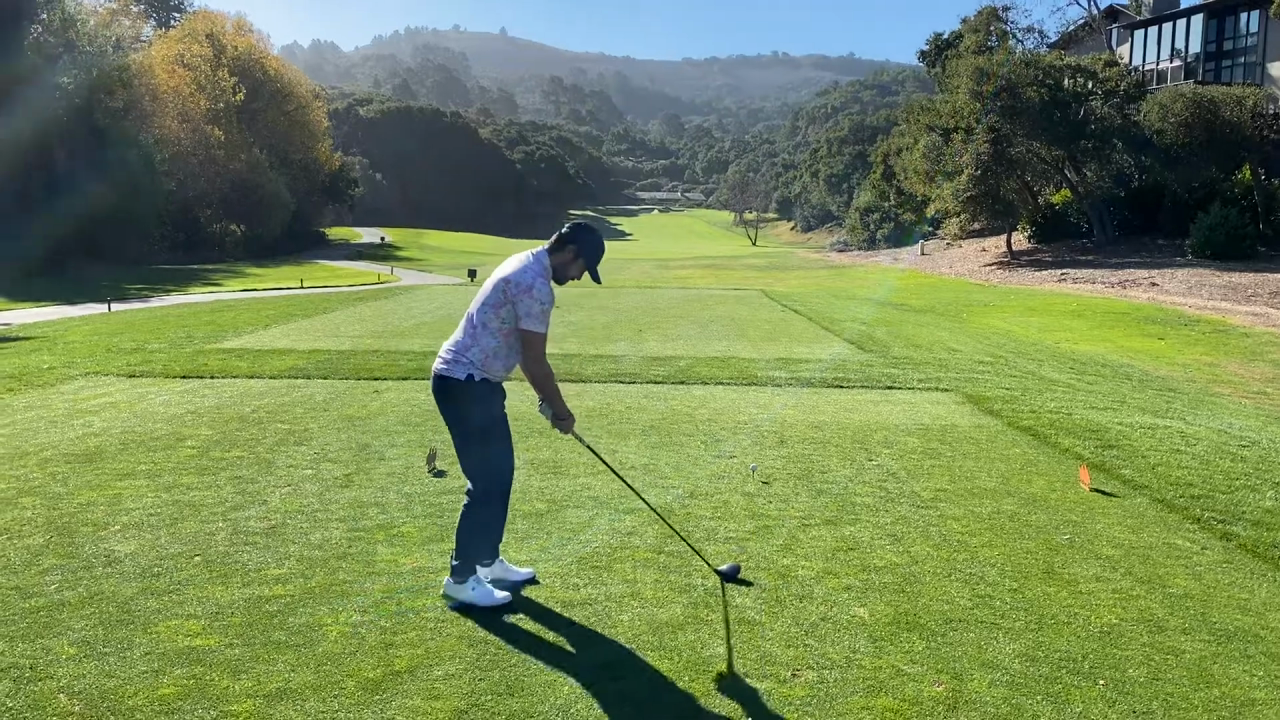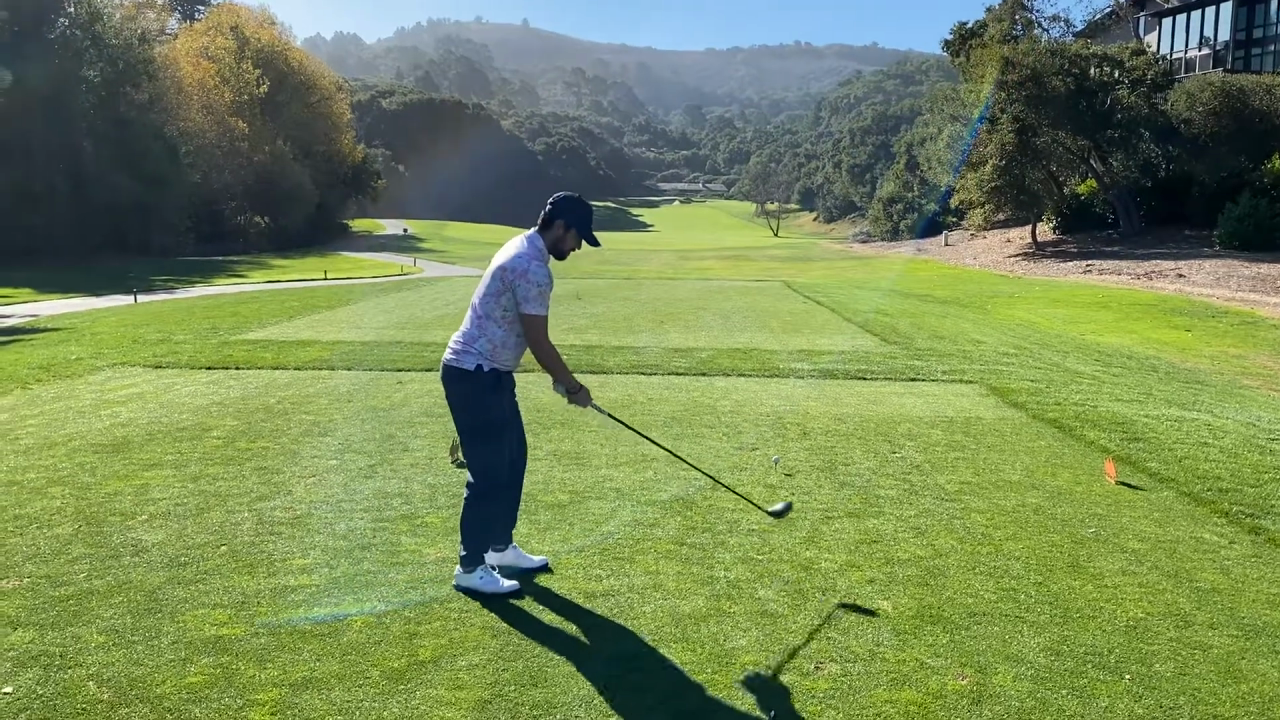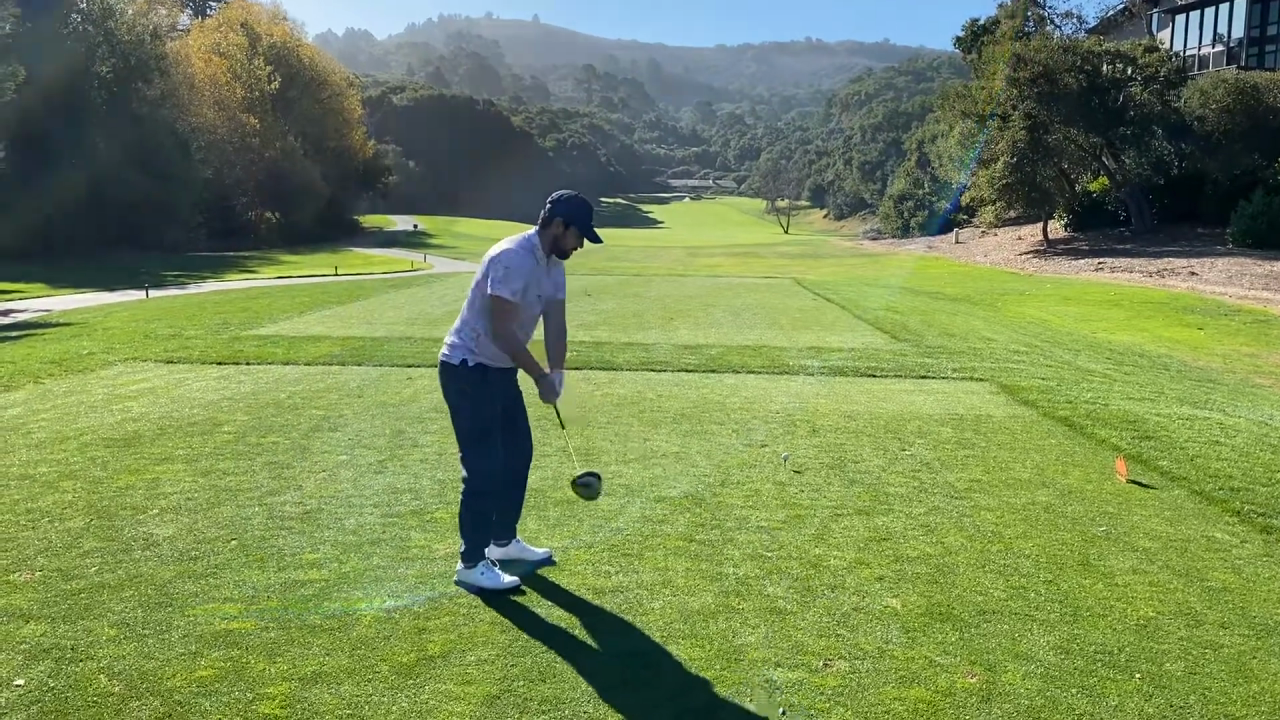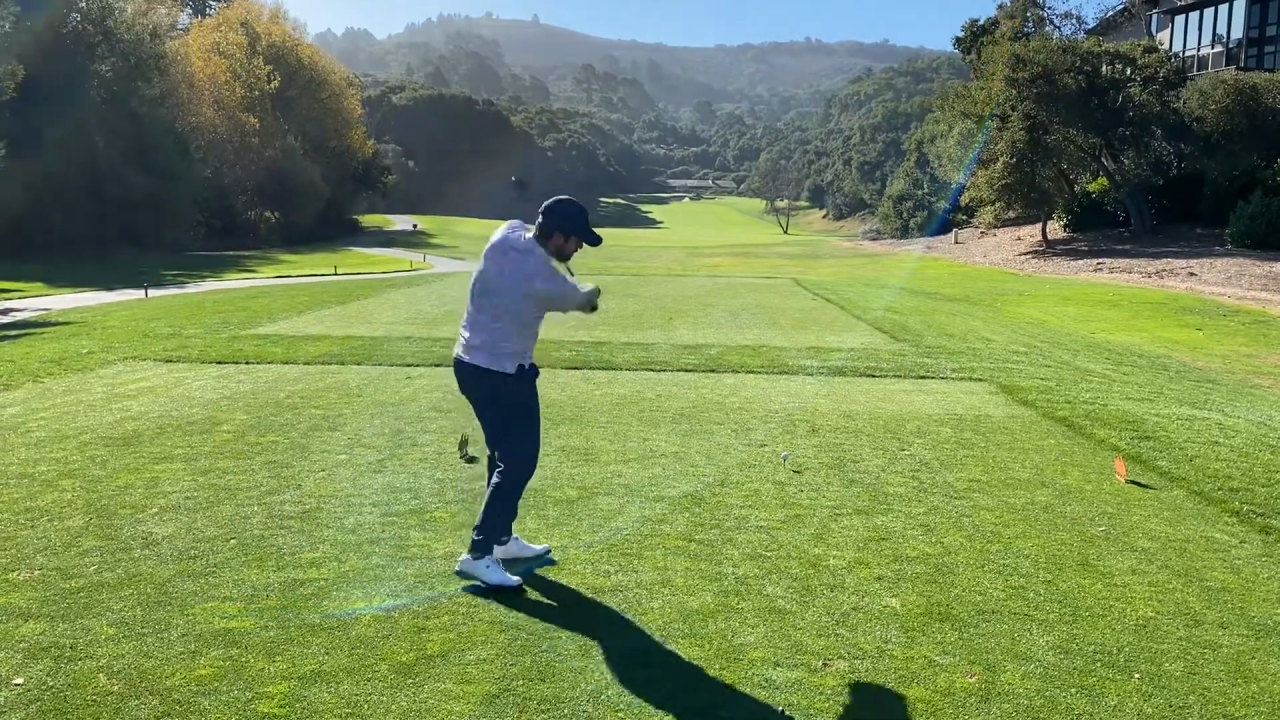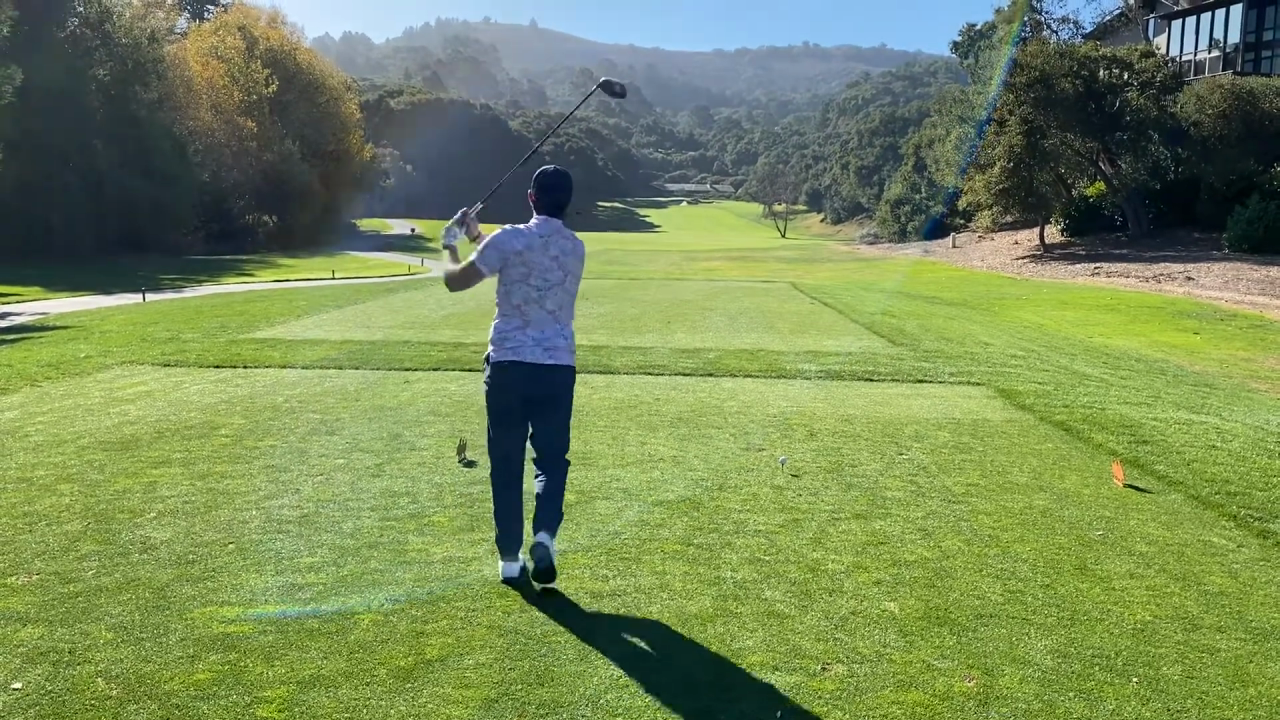
dt=1s
person 1, frame 1
left shoulder: (524, 265)
right shoulder: (535, 285)
left elbow: (522, 351)
right elbow: (535, 360)
left wrist: (547, 400)
right wrist: (561, 411)
left hip: (473, 380)
right hip: (464, 383)
left knee: (499, 471)
right knee: (488, 479)
left ankle: (486, 559)
right ankle: (461, 576)
person 1, frame 2
left shoulder: (522, 250)
right shoulder: (532, 269)
left elbow: (528, 337)
right elbow: (539, 342)
left wrist: (559, 378)
right wrist: (573, 386)
left hip: (487, 371)
right hip: (475, 373)
left knee: (512, 458)
right knee: (489, 471)
left ankle: (499, 546)
right ankle: (470, 566)
person 1, frame 3
left shoulder: (554, 268)
right shoulder: (511, 256)
left elbow: (555, 324)
right elbow: (497, 327)
left wrist: (555, 373)
right wrist: (538, 375)
left hip: (501, 369)
right hip: (468, 368)
left knee: (518, 454)
right knee: (484, 465)
left ankle: (503, 540)
right ankle: (472, 561)
person 1, frame 4
left shoulder: (507, 235)
right shoulder: (548, 282)
right elbow: (585, 303)
right wrist: (589, 294)
left hip: (469, 364)
right hip: (506, 374)
left knee: (505, 454)
right knee: (519, 462)
left ankle: (501, 538)
right ankle: (479, 553)
person 1, frame 5
left shoulder: (508, 240)
right shoulder: (576, 249)
left elbow: (454, 282)
left wrist: (452, 248)
right wrist: (481, 239)
left hip: (507, 366)
right hip: (557, 370)
left knee: (506, 467)
right knee: (552, 461)
left ankle: (510, 559)
right ankle: (545, 535)
